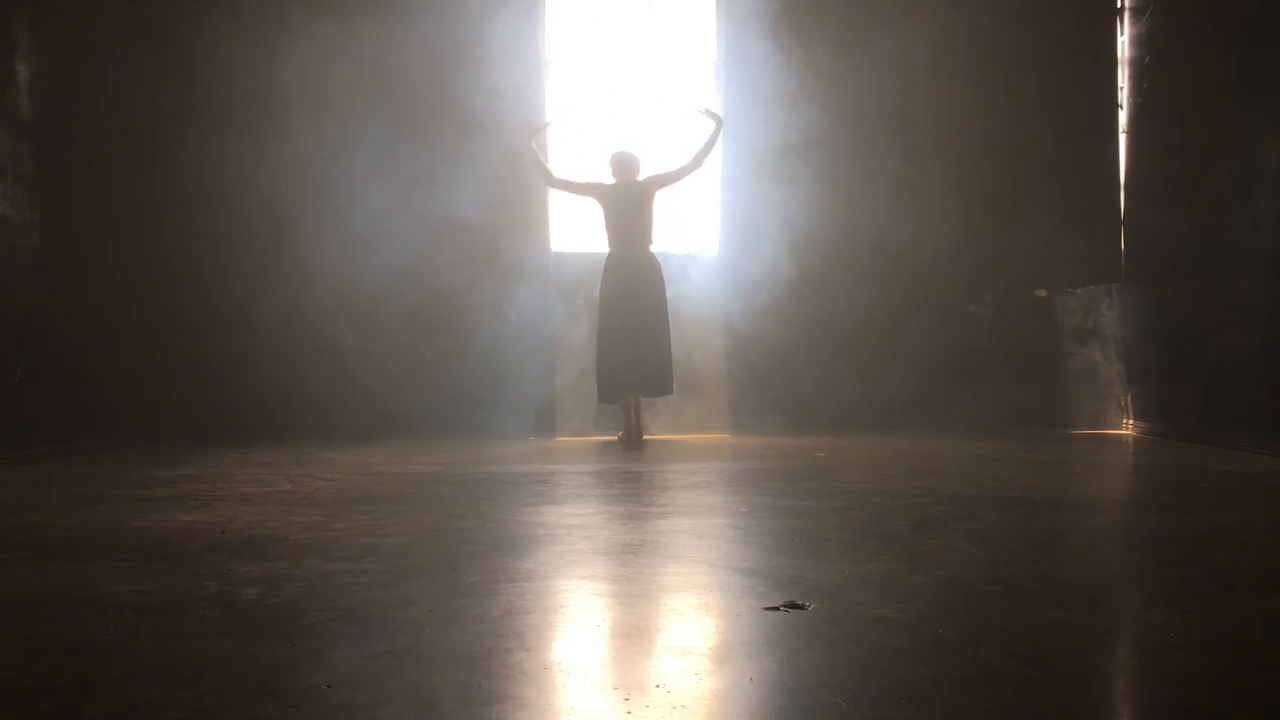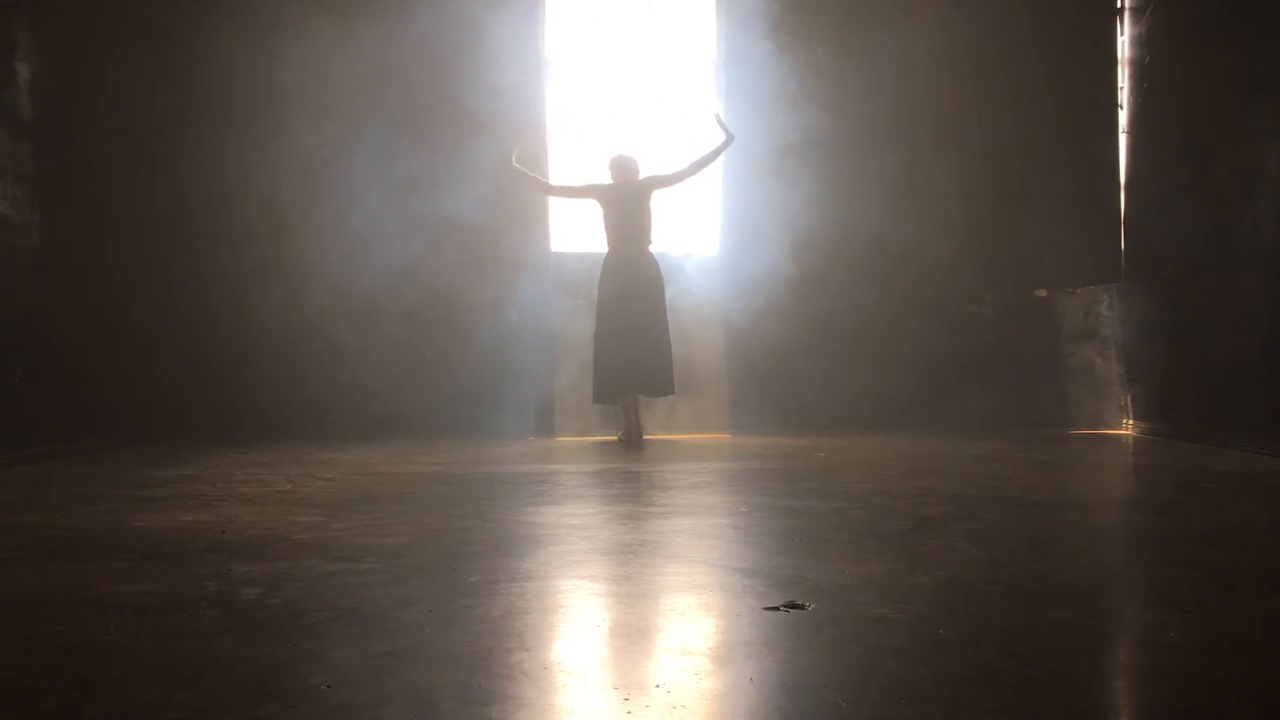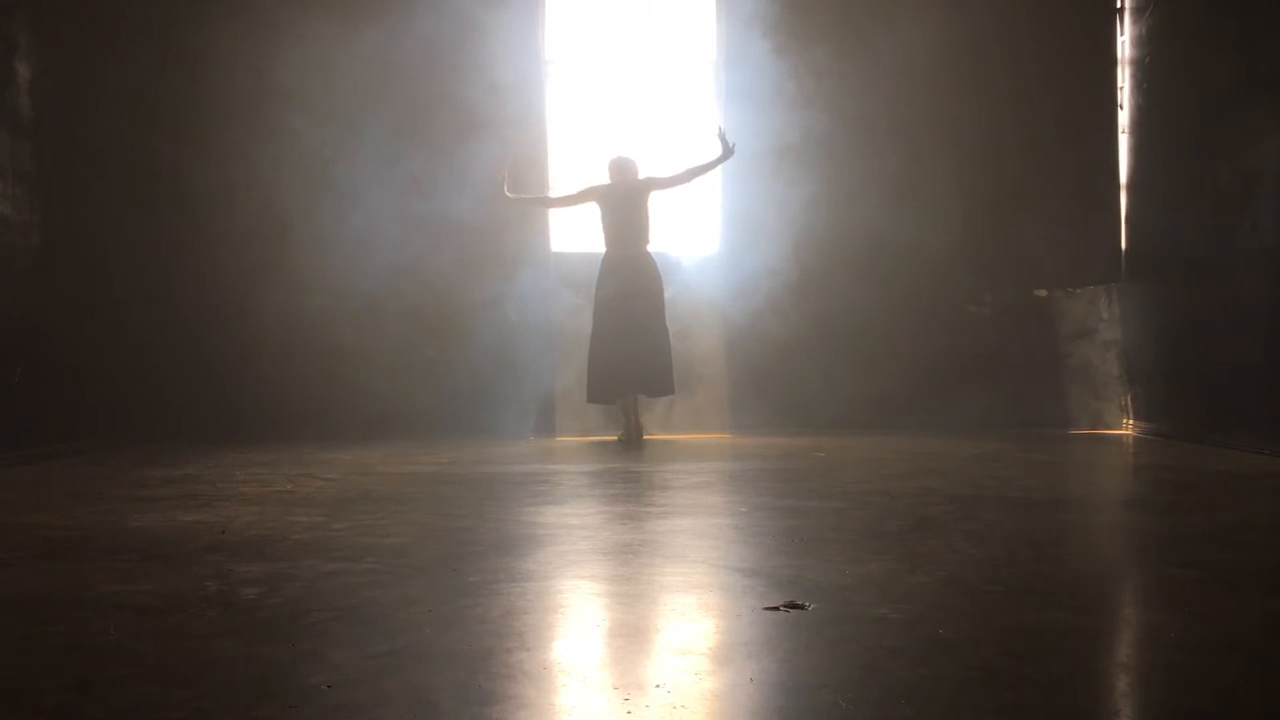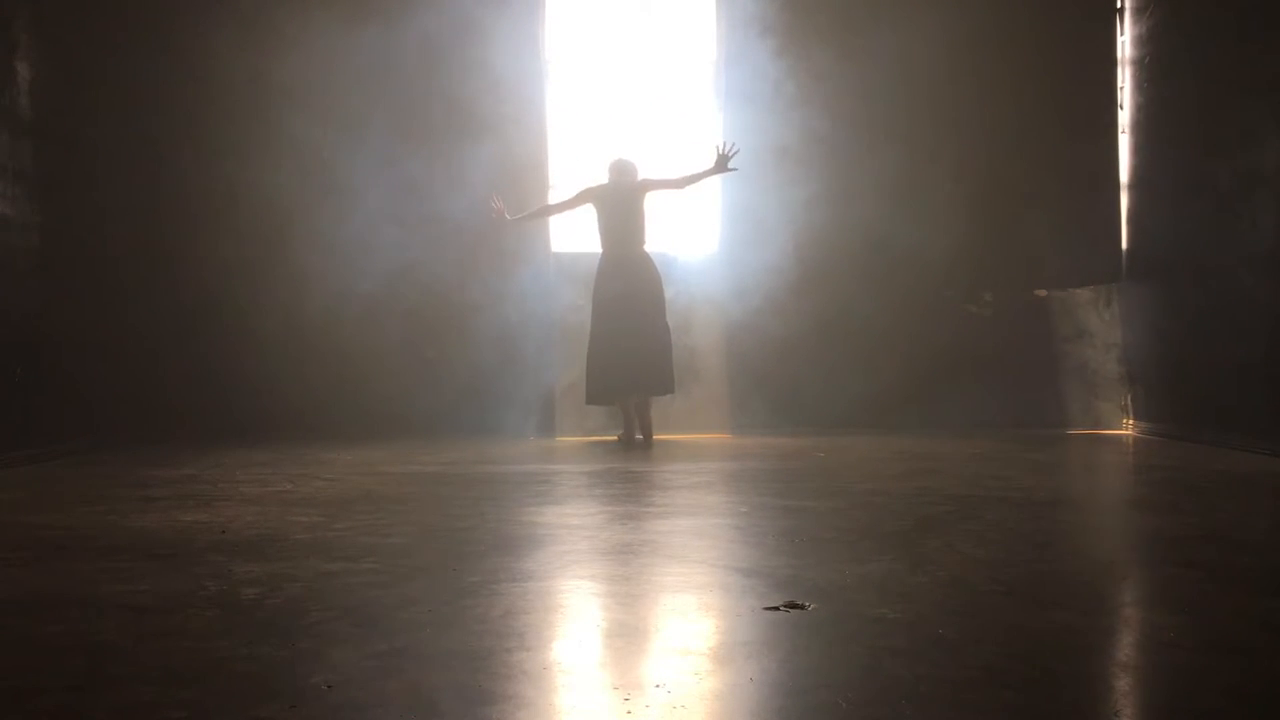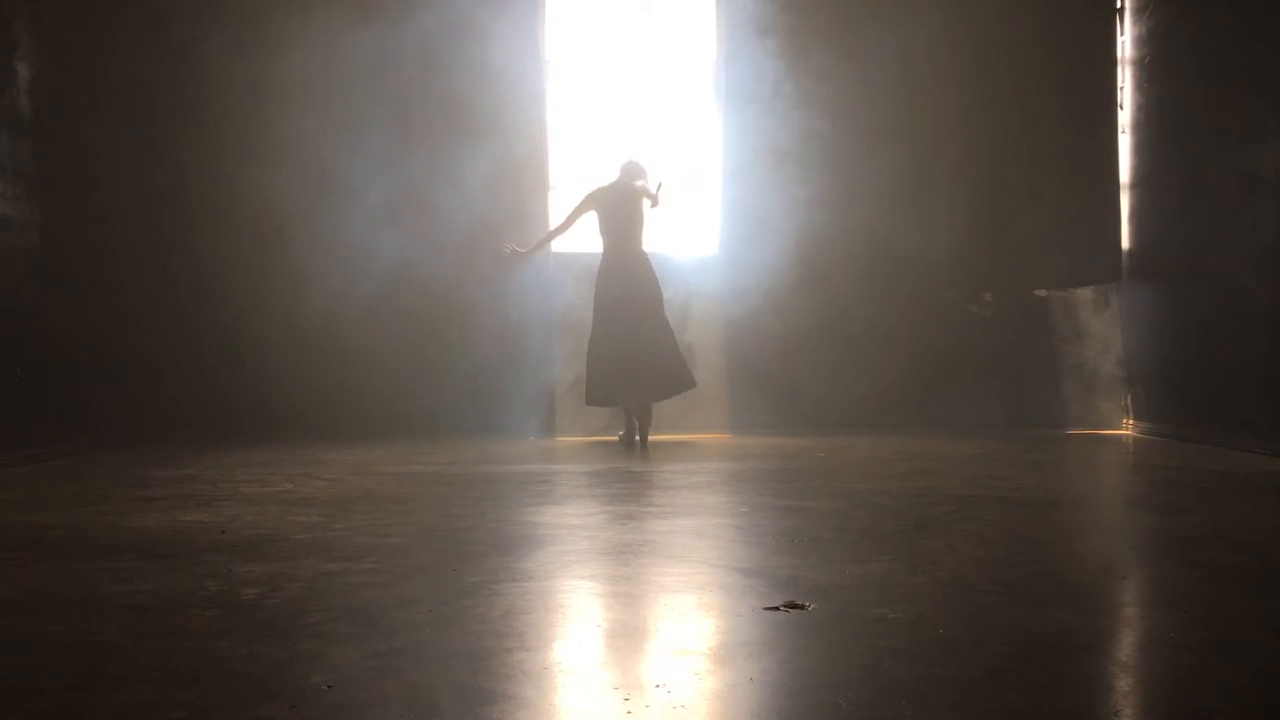
dt=0.4s
person 1, frame 1
left shoulder: (603, 191)
right shoulder: (648, 187)
left elbow: (552, 180)
right elbow: (693, 164)
left wrist: (535, 144)
right wrist: (716, 127)
left hip: (617, 271)
right hip: (646, 270)
left knee: (618, 346)
right knee: (646, 343)
left ankle: (629, 425)
right ankle: (637, 422)
person 1, frame 2
left shoulder: (602, 191)
right shoulder: (646, 186)
left elbow: (551, 189)
right elbow: (689, 171)
left wrist: (519, 167)
right wrist: (725, 143)
left hip: (616, 272)
right hip: (645, 270)
left knee: (617, 345)
right knee: (645, 342)
left ankle: (629, 425)
right ankle: (635, 422)
person 1, frame 3
left shoulder: (600, 192)
right shoulder: (644, 186)
left elbow: (551, 202)
right elbow: (684, 176)
left wrist: (512, 195)
right wrist: (722, 158)
left hip: (614, 271)
right hip: (643, 269)
left knee: (615, 344)
right knee: (644, 341)
left ankle: (630, 424)
right ankle: (635, 421)
person 1, frame 4
left shoulder: (596, 192)
right shoulder: (639, 186)
left elbow: (551, 209)
right elbow: (680, 182)
left wrist: (512, 219)
right wrist: (713, 170)
left hip: (611, 271)
right hip: (640, 269)
left knee: (614, 345)
right knee: (648, 340)
left ankle: (629, 424)
right ankle: (643, 417)
person 1, frame 5
left shoulder: (598, 195)
right shoulder: (635, 189)
left elbow: (560, 229)
right elbow: (648, 190)
left wrist: (528, 251)
left hip: (610, 272)
right hip: (637, 269)
left knee: (615, 347)
right knee: (648, 344)
left ankle: (631, 426)
right ankle: (643, 425)
